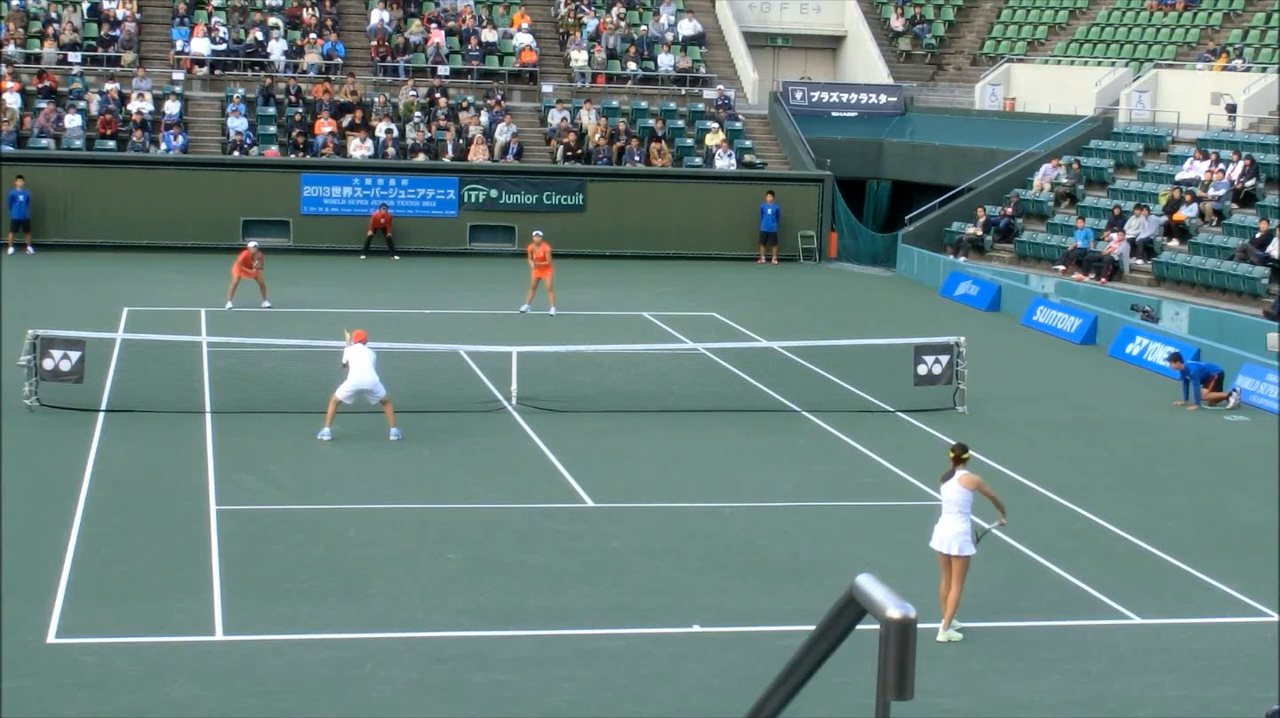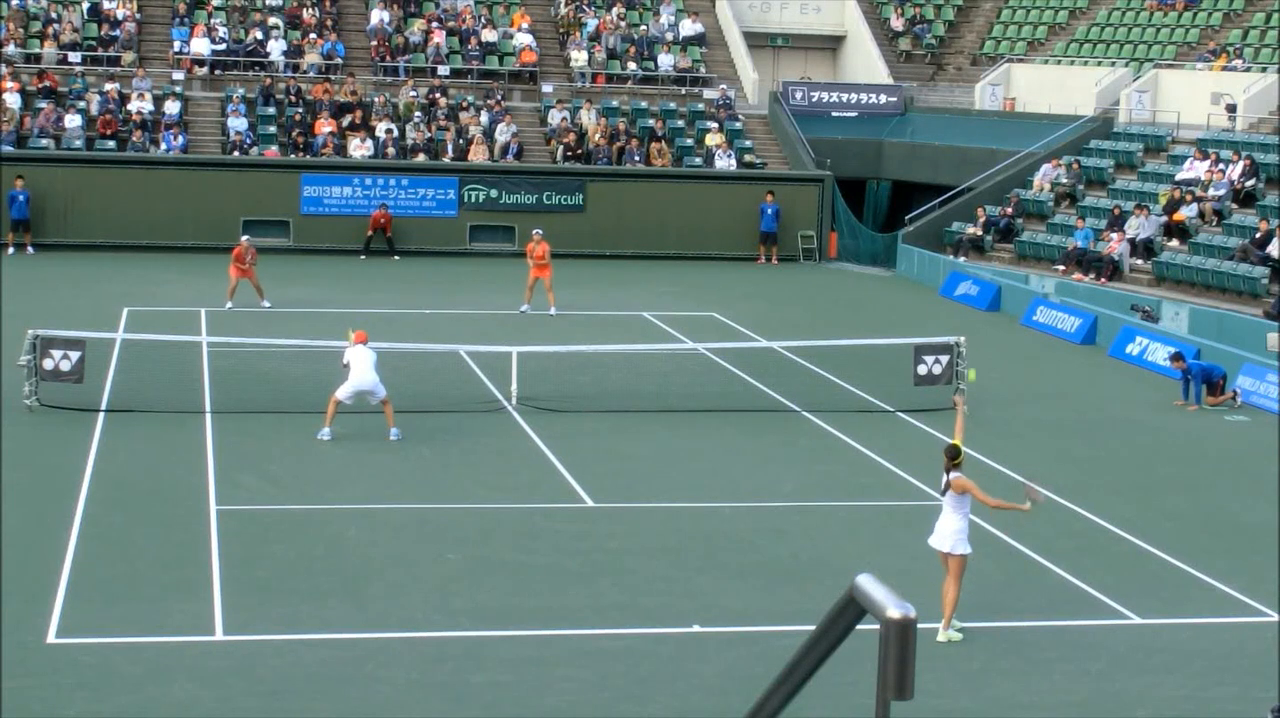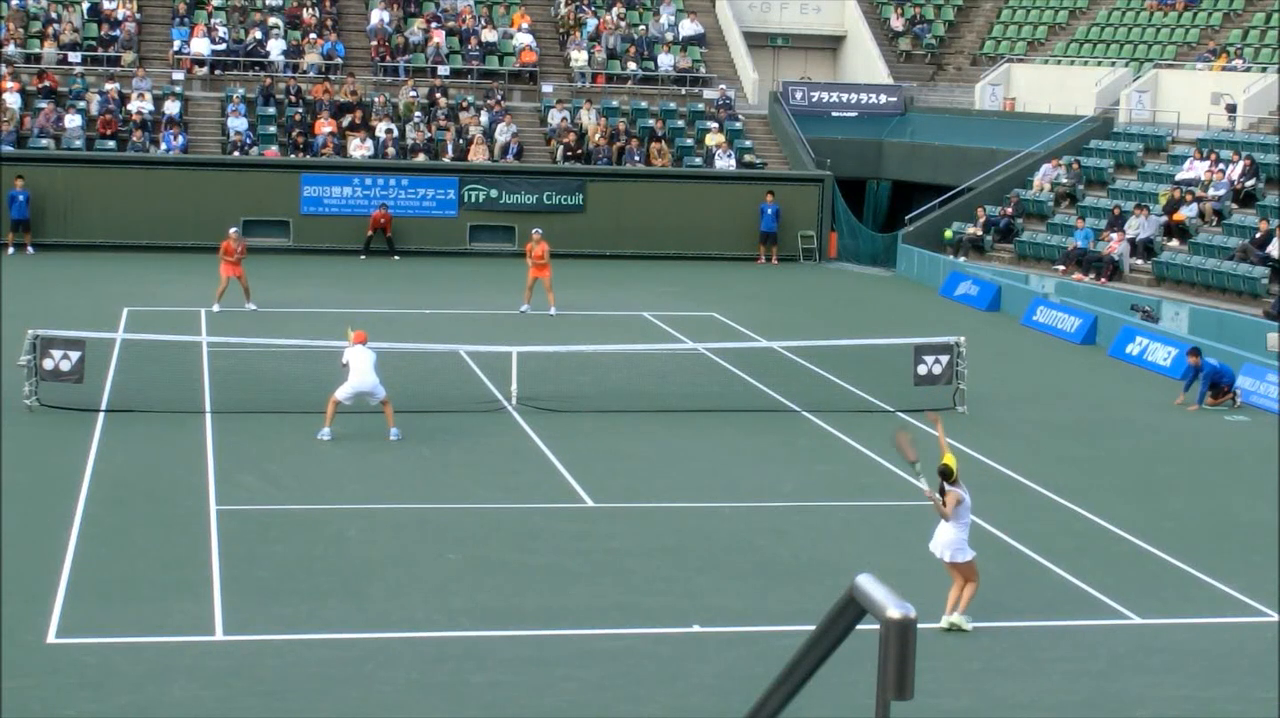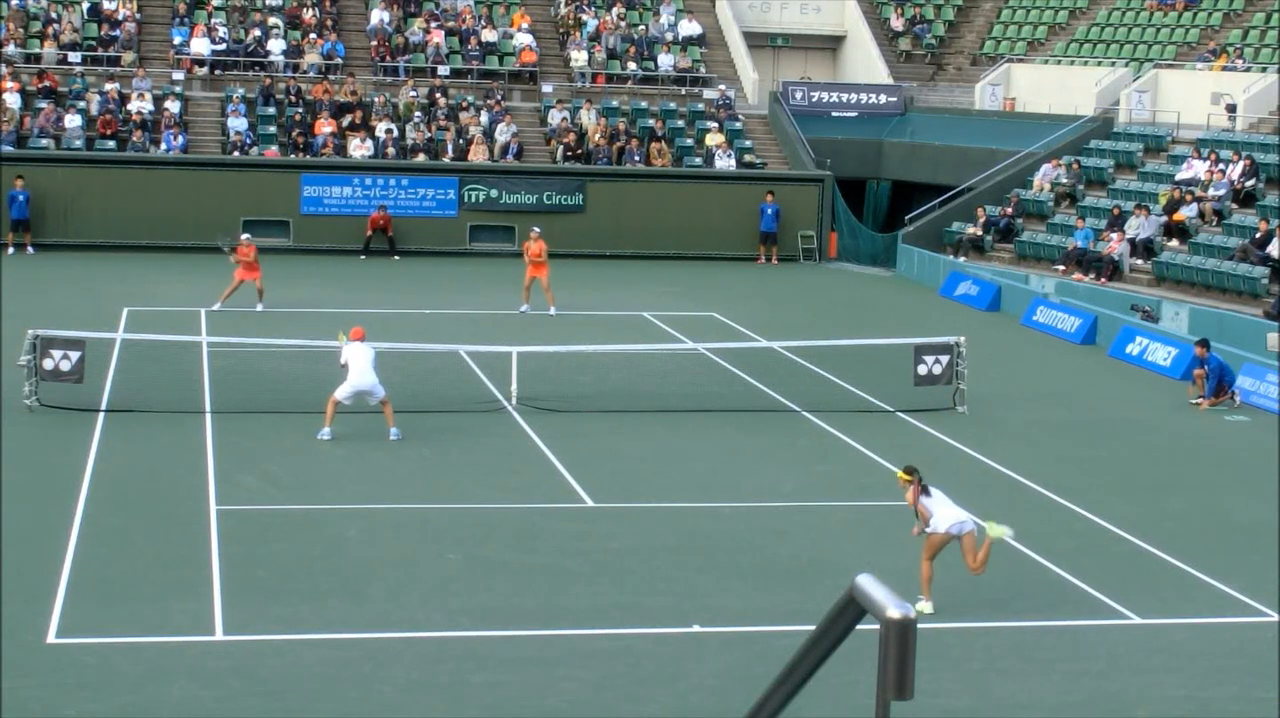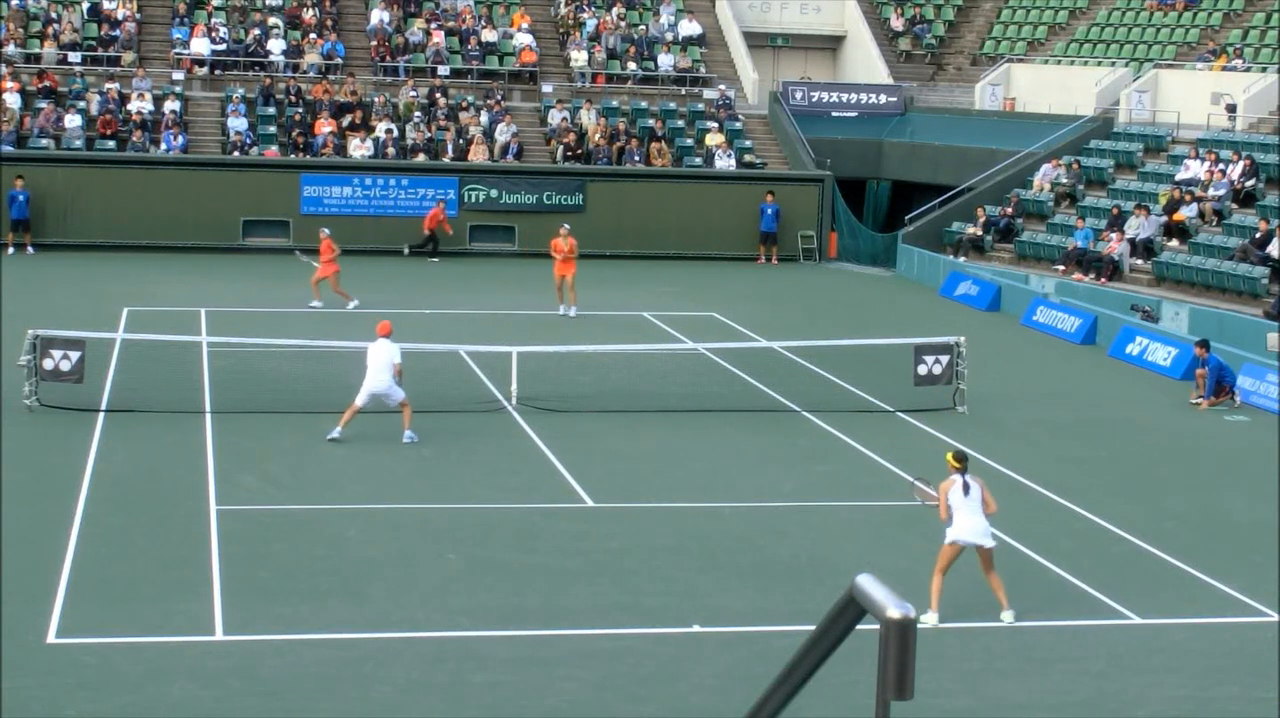
dt=0.7s
person 1, frame 1
left shoulder: (945, 478)
right shoulder: (972, 479)
right elbow: (994, 499)
right wrist: (1003, 515)
left hip: (942, 531)
right hip: (959, 535)
left knee: (946, 580)
right knee: (957, 585)
left ankle: (947, 620)
right ankle: (945, 630)
person 1, frame 2
left shoulder: (947, 473)
right shoulder: (962, 482)
left elbow: (957, 436)
right elbow: (990, 502)
left wrist: (960, 410)
right wrist: (1019, 506)
left hip: (943, 531)
right hip: (955, 536)
left knee: (950, 578)
right knee: (955, 582)
left ankle: (948, 620)
right ankle: (945, 630)
person 1, frame 3
left shoulder: (945, 487)
right shoulder: (954, 496)
left elbow: (943, 445)
right elbow: (946, 516)
left wrist: (939, 430)
right wrist: (935, 500)
left hip: (942, 543)
right hip: (956, 546)
left knee: (959, 582)
right knee: (972, 581)
left ankle: (948, 617)
right ankle: (959, 614)
person 1, frame 4
left shoulder: (910, 494)
right shoulder: (930, 489)
left elbow: (926, 516)
left wrist: (921, 528)
right wrist: (922, 528)
left hip: (946, 522)
right hip: (964, 519)
left knee: (927, 559)
right knee: (976, 568)
left ankle: (926, 602)
right ankle: (992, 533)
person 1, frame 5
left shoulder: (945, 485)
right shoulder: (978, 482)
left elbow: (944, 517)
right elbow: (992, 509)
left hip: (959, 531)
right hip: (981, 530)
left knee: (938, 572)
right knee: (990, 572)
left ankle: (933, 613)
right ankle: (1006, 611)
